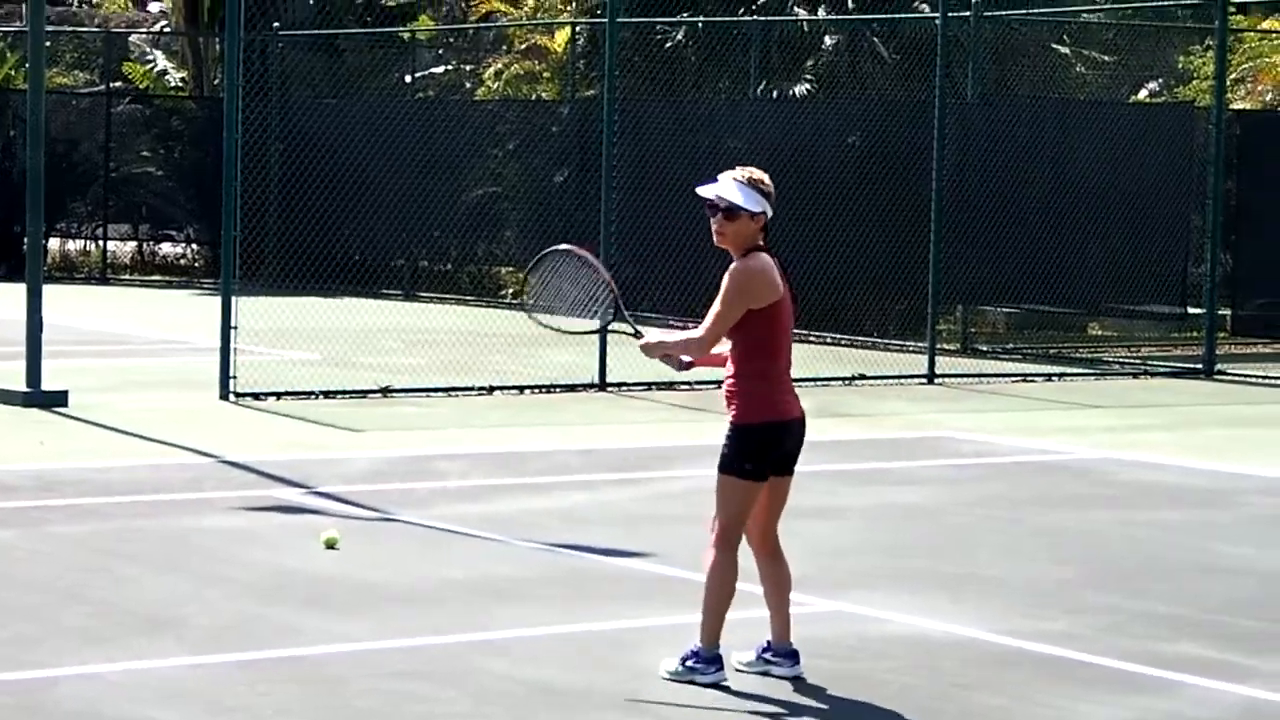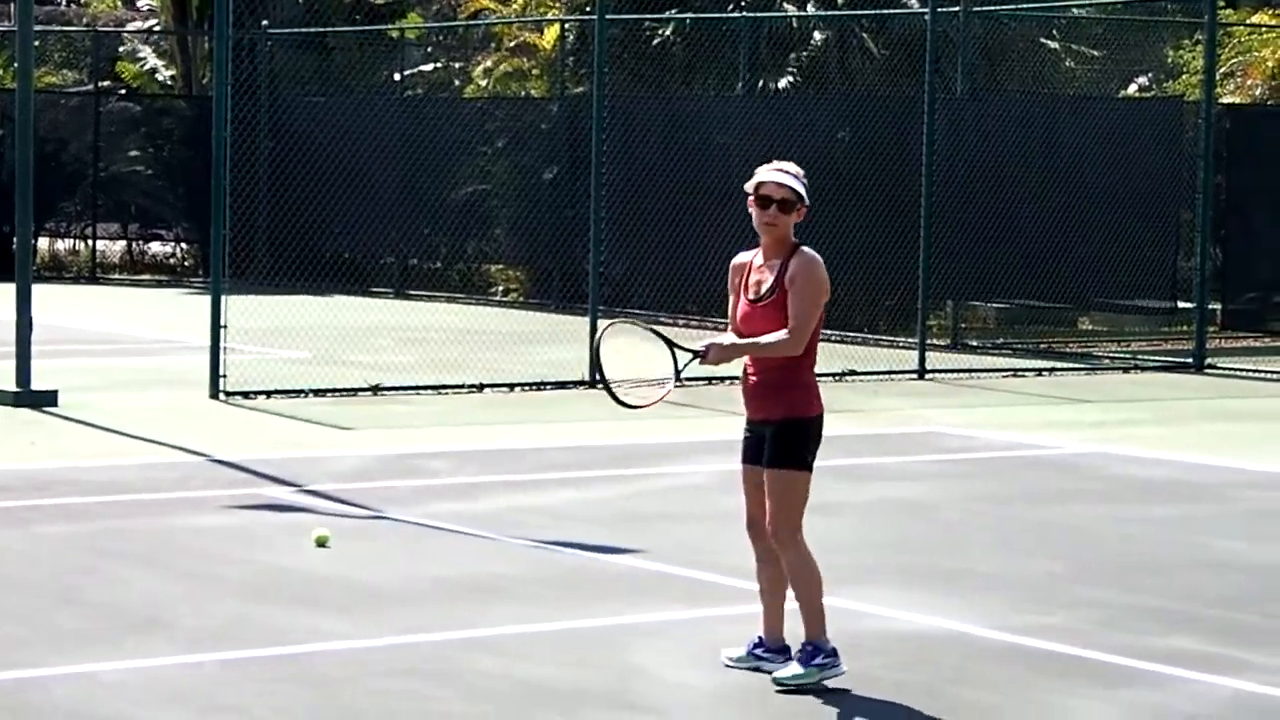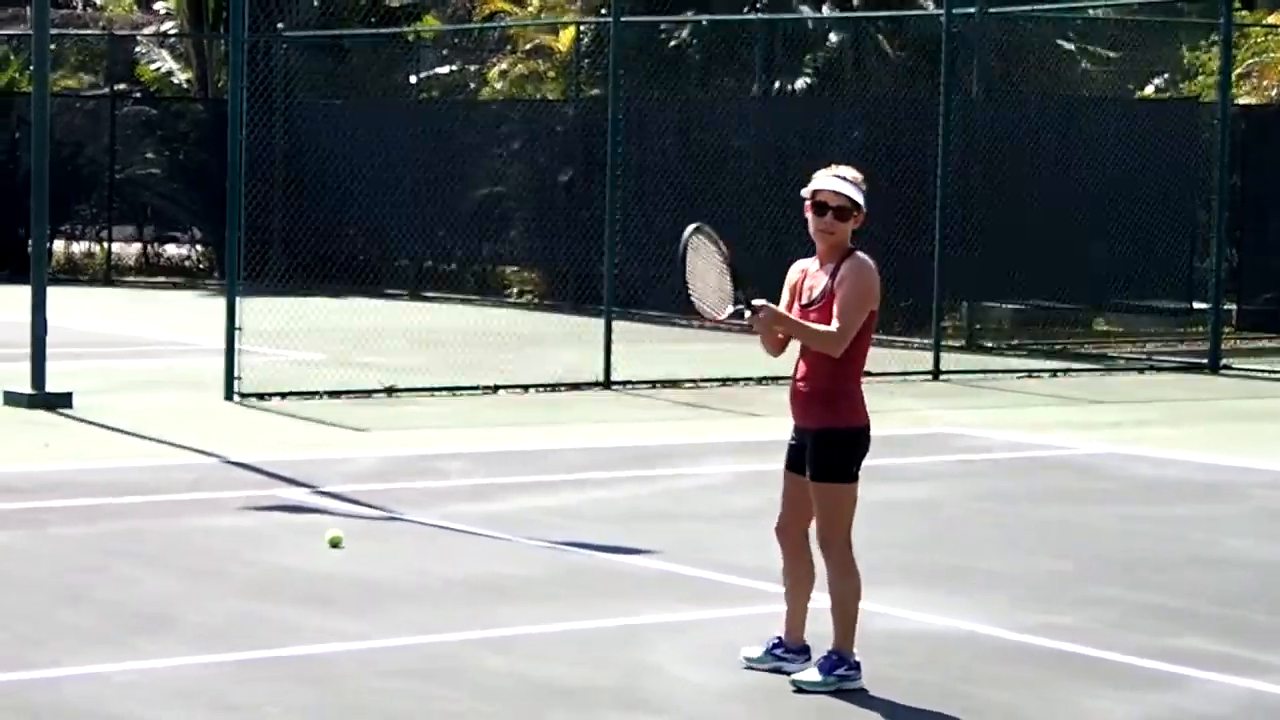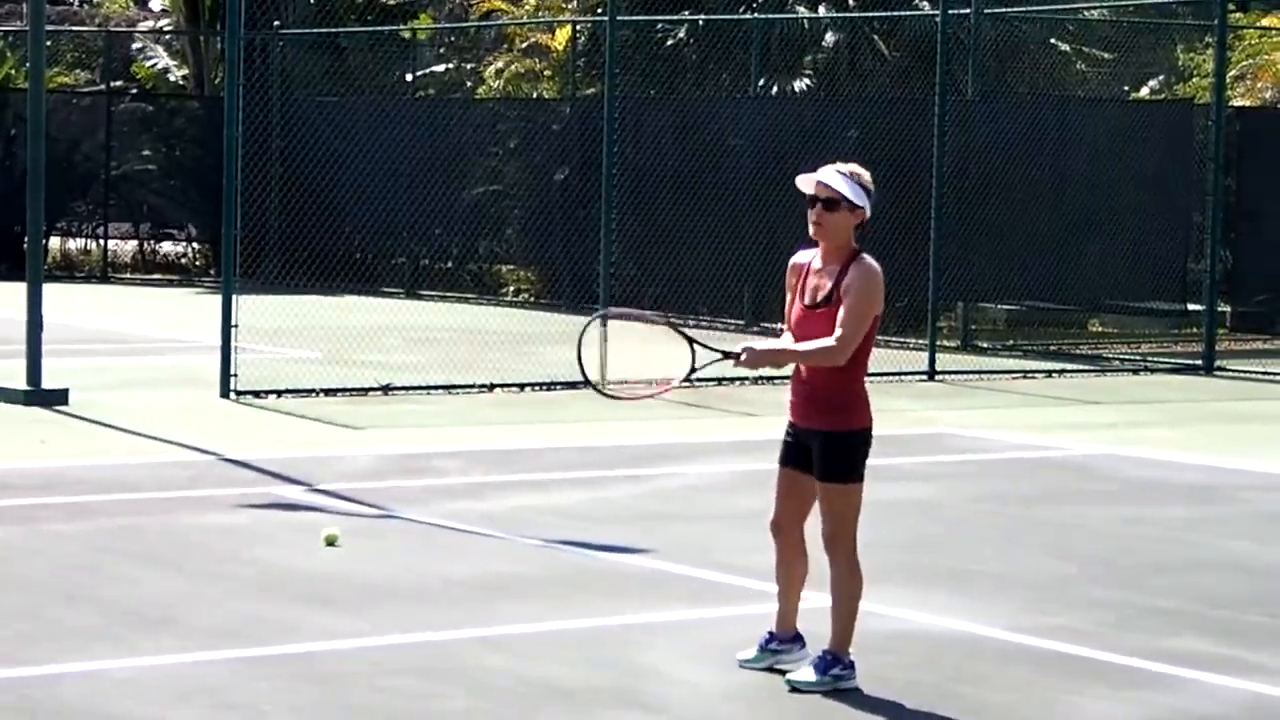
dt=0.5s
person 1, frame 1
left shoulder: (751, 269)
right shoulder: (753, 268)
left elbow: (708, 336)
left wrist: (663, 342)
right wrist: (692, 356)
left hip: (760, 422)
right hip: (778, 419)
left knee: (724, 537)
right knee: (762, 536)
left ankle: (705, 655)
right ankle: (781, 648)
person 1, frame 2
left shoulder: (805, 265)
right shoulder: (741, 265)
left elbow: (795, 340)
left wrist: (738, 348)
right wrist: (724, 345)
left hip: (793, 416)
right hip: (759, 415)
left knee: (784, 534)
right knee: (759, 530)
left ankle: (819, 649)
right ankle: (771, 642)
person 1, frame 3
left shoulder: (858, 269)
right shoulder: (800, 270)
left elbow: (837, 341)
right elbow: (776, 346)
left wrist: (782, 318)
right wrist: (766, 323)
left hip: (839, 425)
right hip: (806, 424)
left knee: (833, 542)
right knee: (790, 532)
left ankle: (843, 661)
right ankle: (791, 644)
person 1, frame 4
left shoulder: (865, 274)
right shoulder: (799, 265)
left elbow: (839, 349)
left wrist: (773, 353)
right wrist: (774, 350)
left hip: (842, 426)
right hip: (803, 421)
left knee: (838, 542)
right knee: (784, 527)
left ankle: (839, 660)
right ankle: (785, 636)
